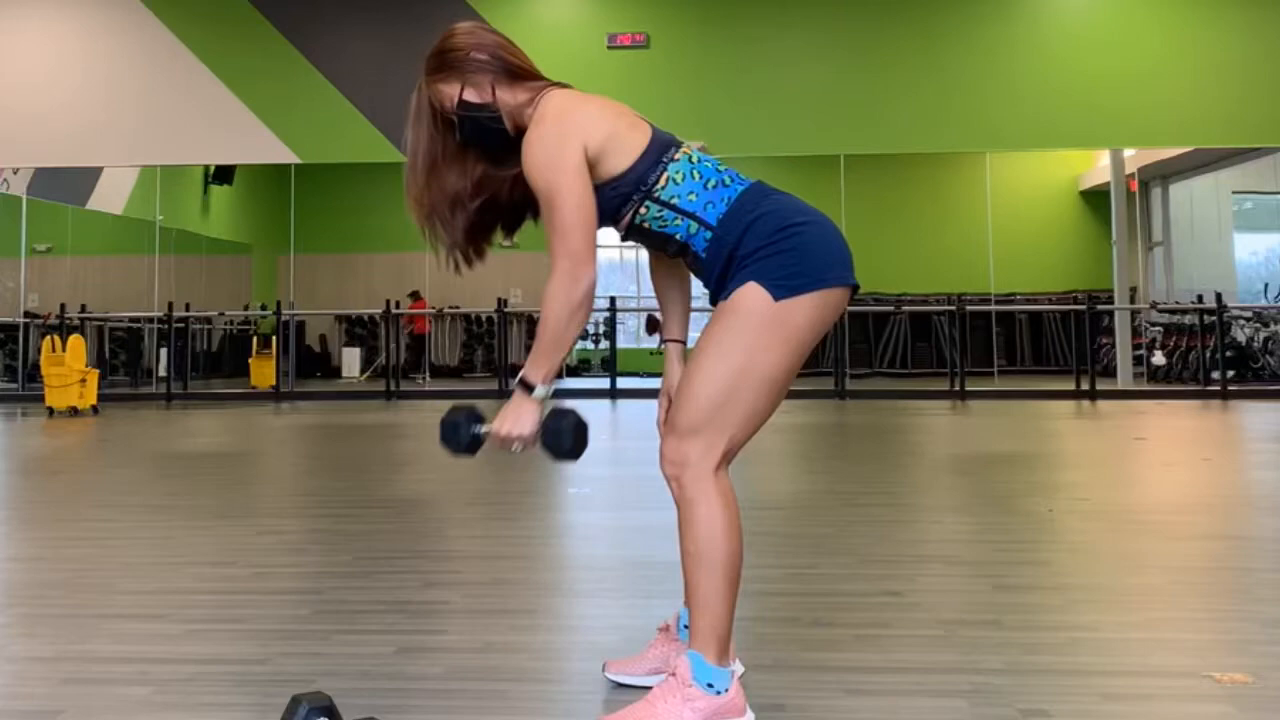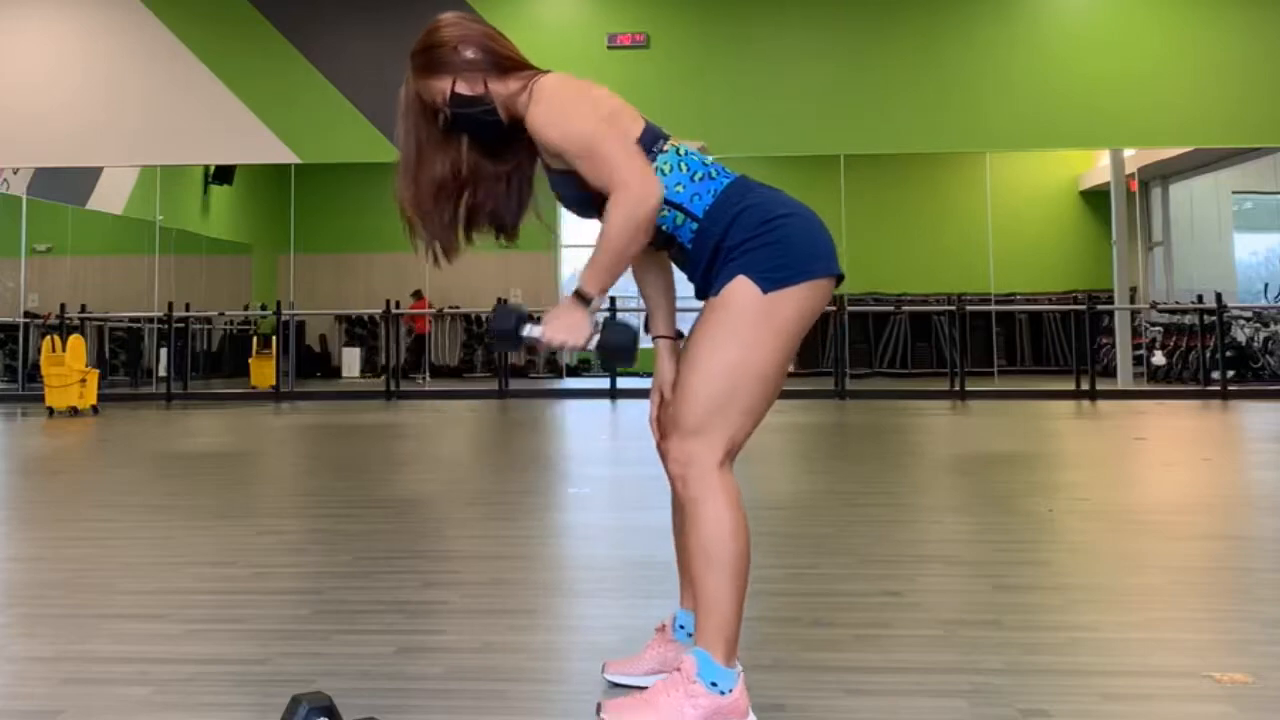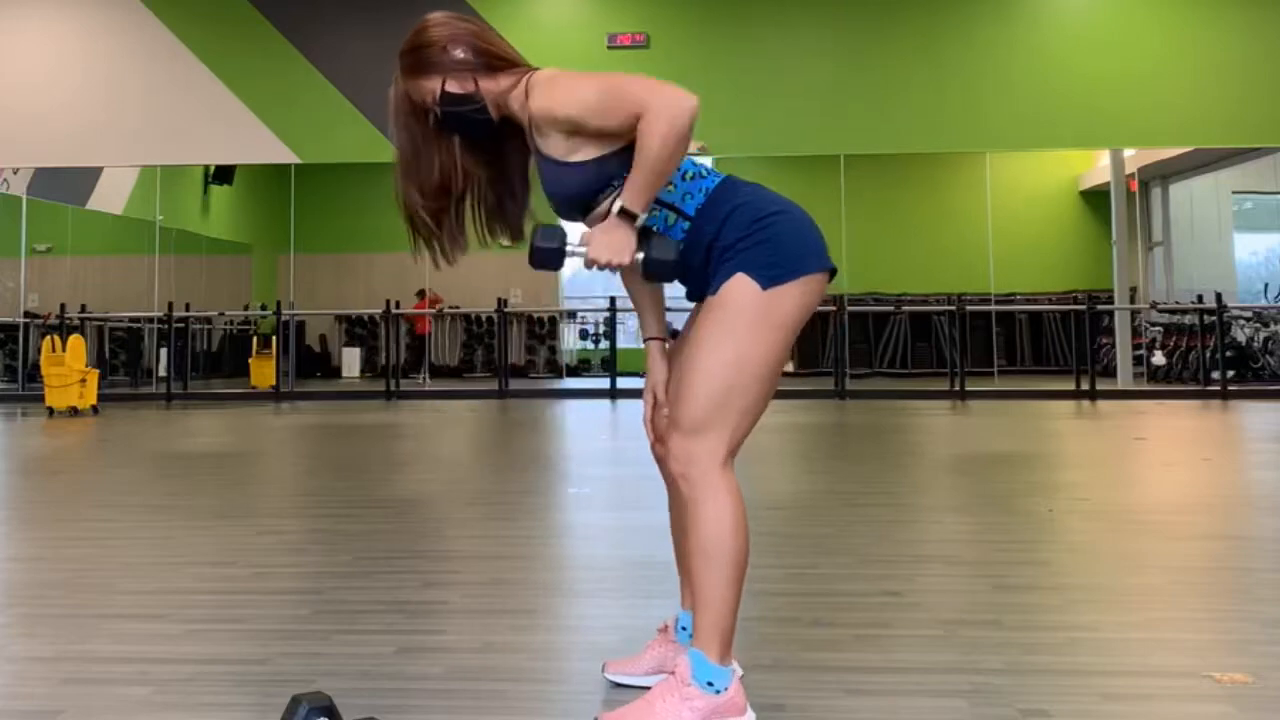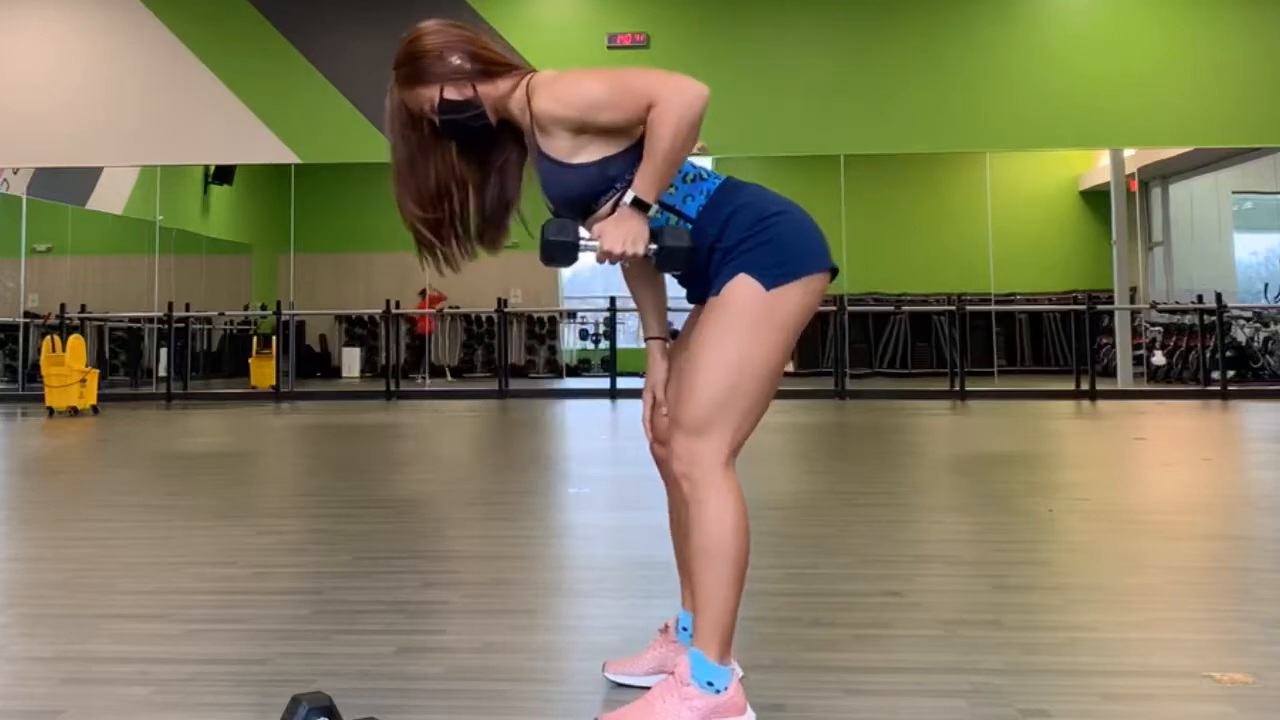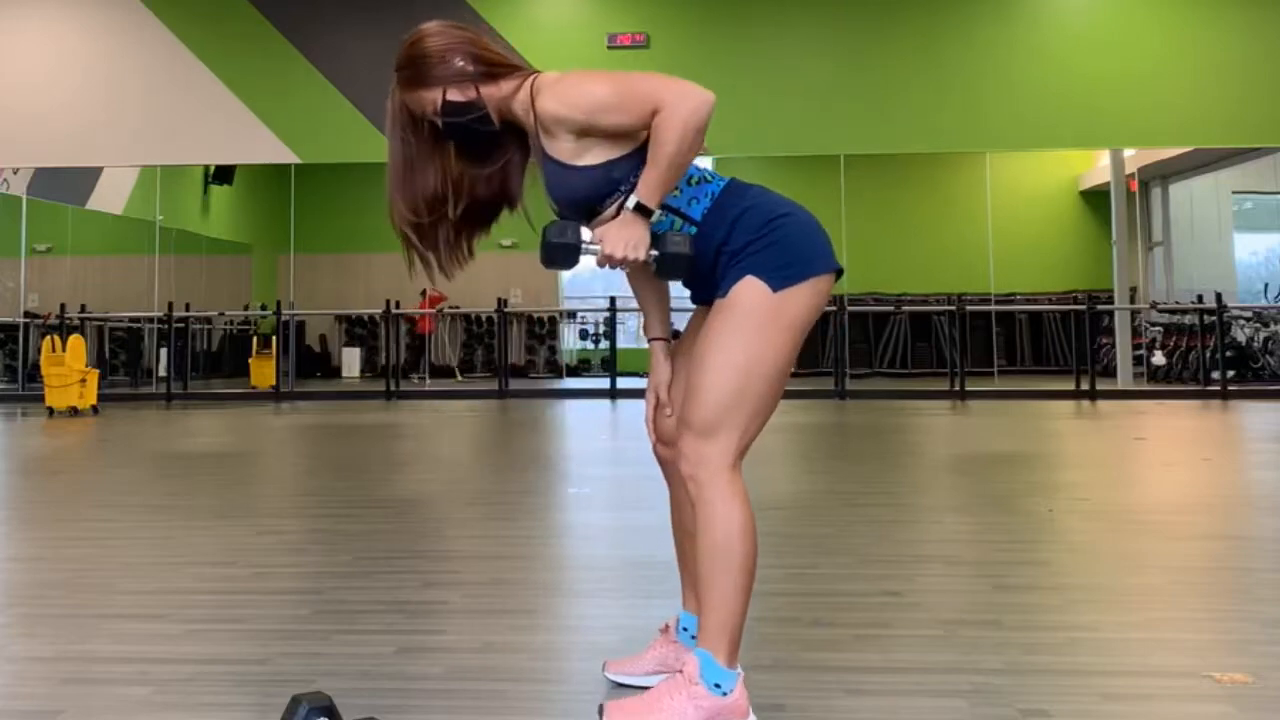
dt=0.2s
person 1, frame 1
left shoulder: (549, 128)
right shoulder: (568, 121)
left elbow: (575, 275)
left wrist: (528, 390)
right wrist: (676, 353)
left hip: (787, 260)
right hip: (783, 260)
left knee: (691, 457)
right knee: (690, 452)
right ankle: (694, 635)
person 1, frame 2
left shoulder: (550, 104)
right shoulder: (541, 127)
left elbow: (640, 199)
right elbow: (646, 228)
left wrist: (581, 304)
right wrist: (665, 348)
left hip: (773, 252)
right hip: (761, 258)
left knee: (696, 455)
right knee: (683, 449)
right ankle: (692, 636)
person 1, frame 3
left shoulder: (548, 97)
right shoulder: (529, 131)
left elbow: (673, 107)
right elbow: (634, 241)
left wrist: (624, 219)
right wrist: (657, 350)
left hip: (764, 249)
right hip: (743, 258)
left knee: (696, 455)
right knee: (675, 449)
right ankle: (692, 635)
person 1, frame 4
left shoulder: (552, 98)
right shoulder: (531, 135)
left elbow: (684, 94)
right elbow: (630, 245)
left wrist: (636, 209)
right wrist: (658, 351)
left hip: (765, 249)
right hip: (739, 261)
left knee: (699, 454)
right knee: (671, 448)
right ankle: (692, 637)
person 1, frame 5
left shoulder: (555, 98)
right shoulder: (532, 135)
left elbow: (690, 101)
right elbow: (634, 244)
left wrist: (638, 212)
right wrist: (661, 351)
left hip: (771, 251)
right hip: (744, 263)
left knee: (706, 457)
right knee: (675, 449)
right ankle: (693, 636)
